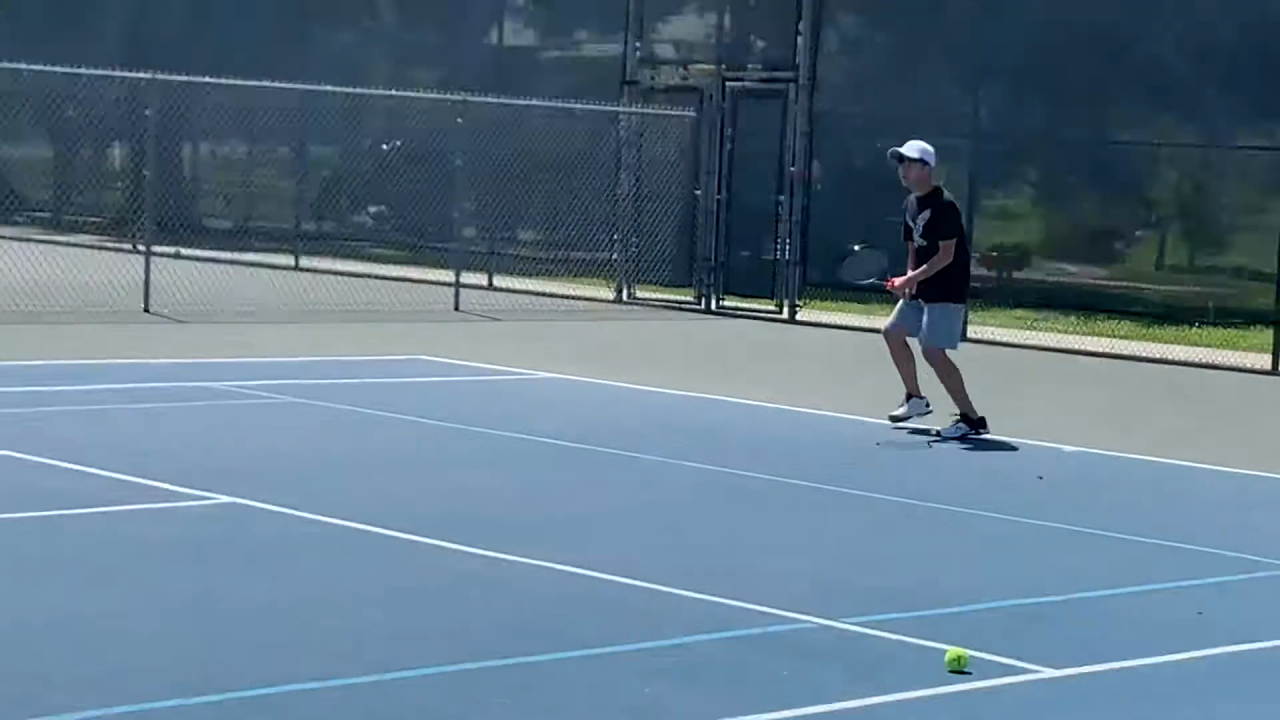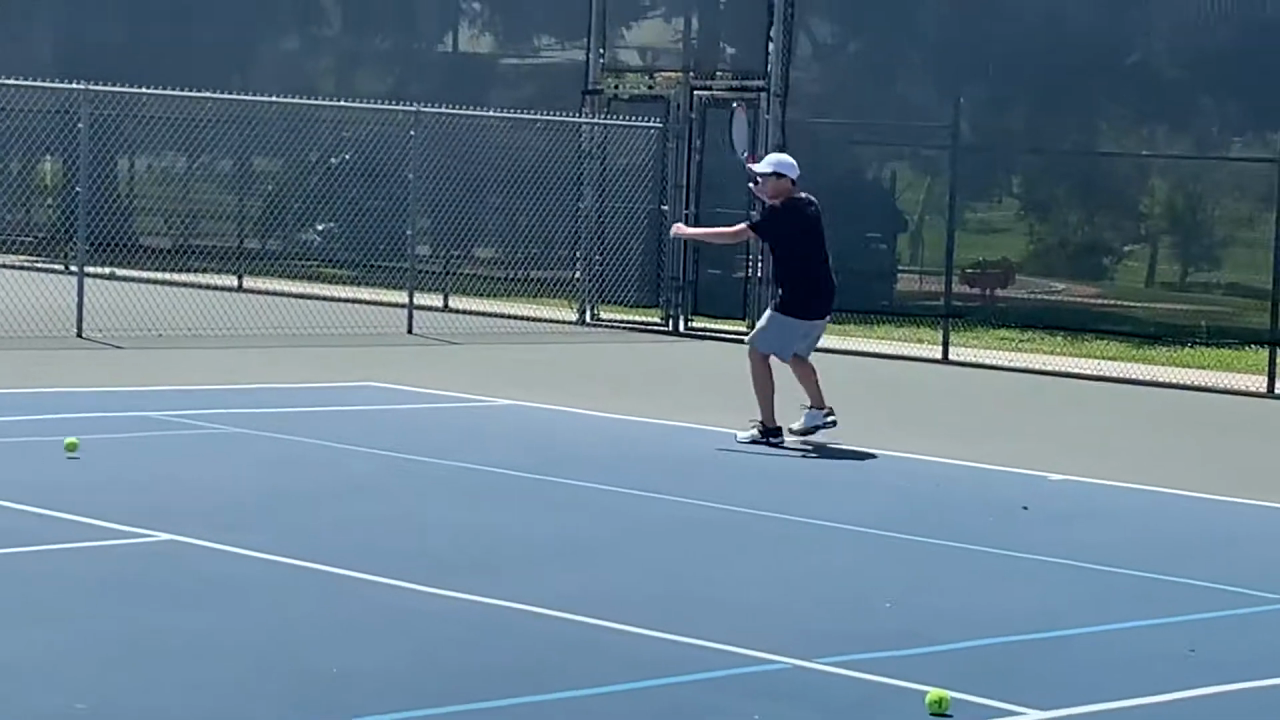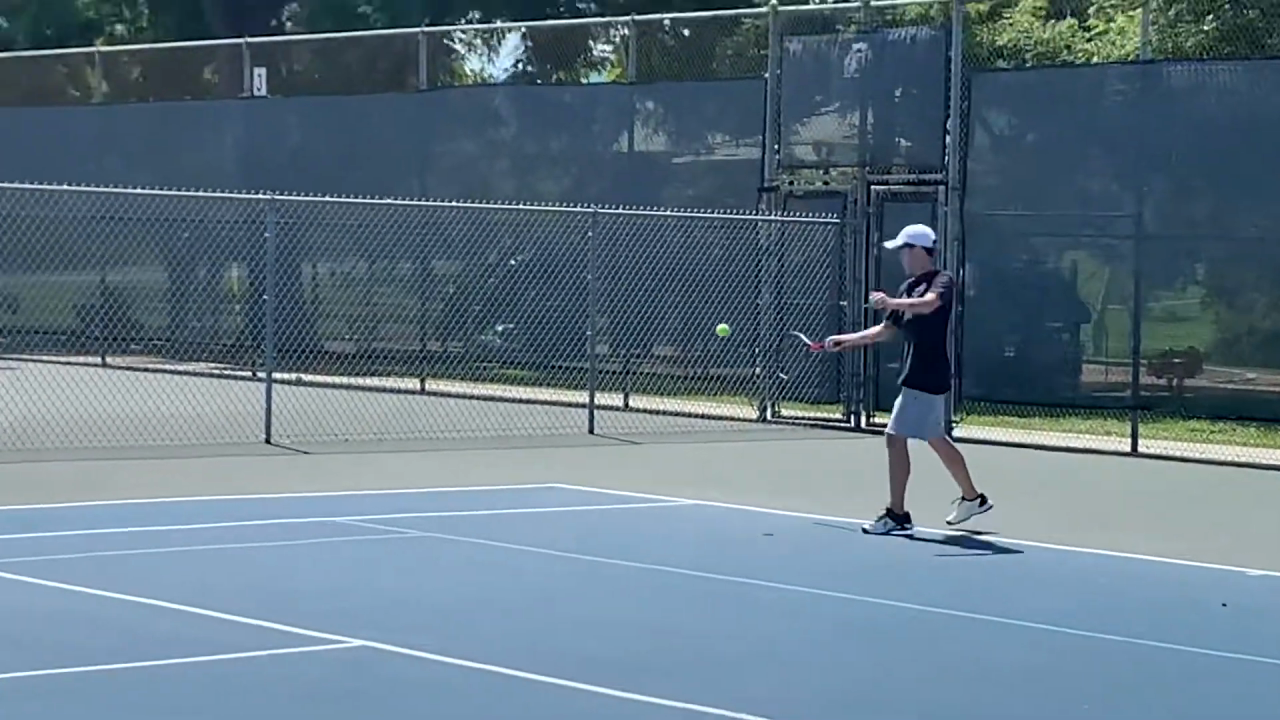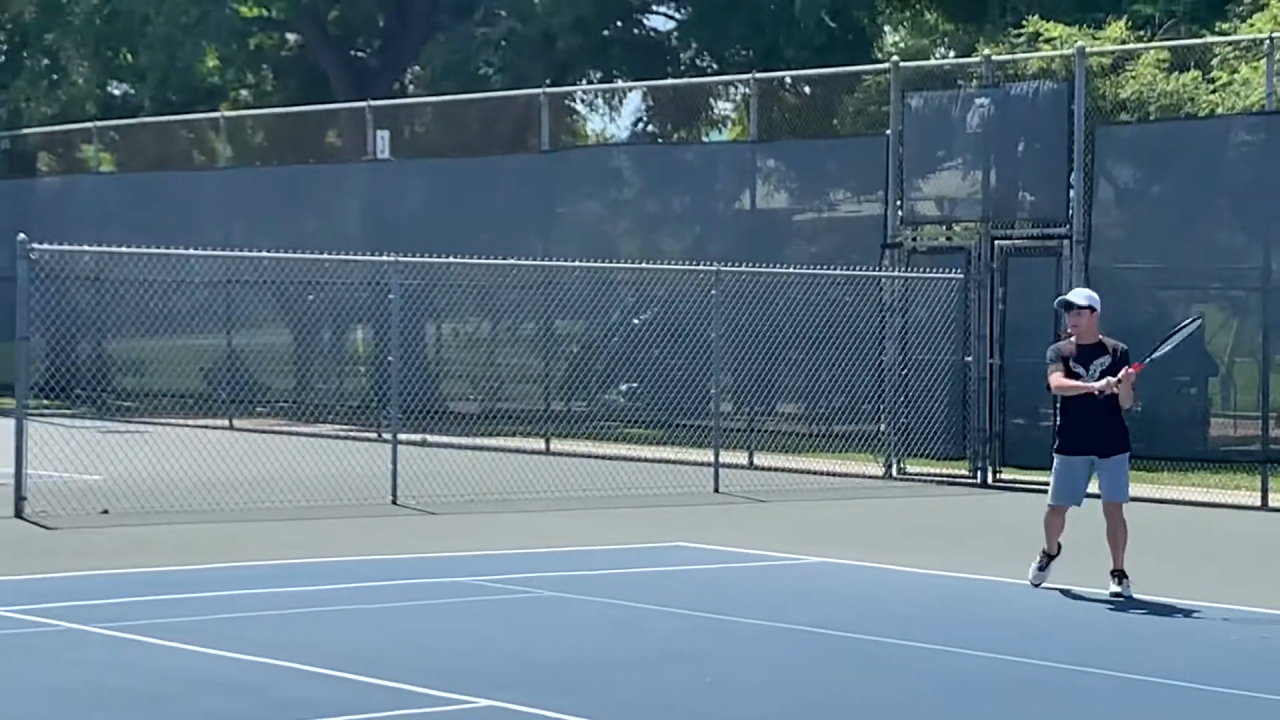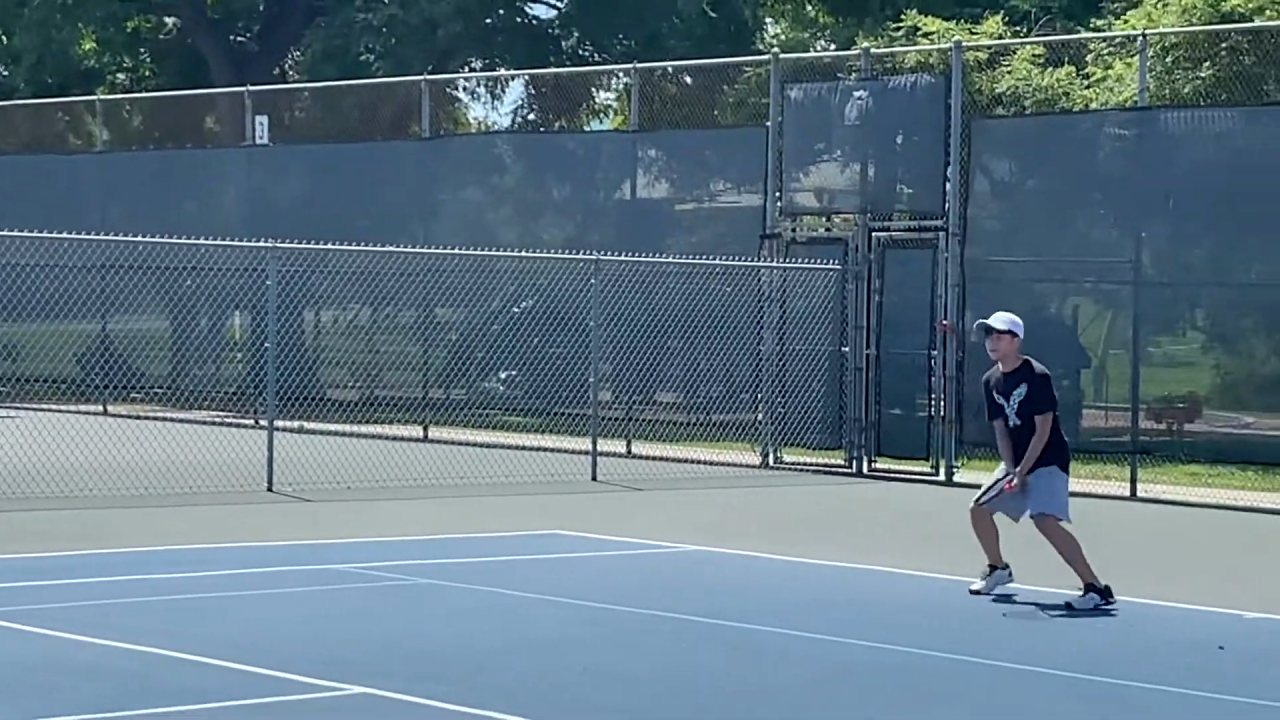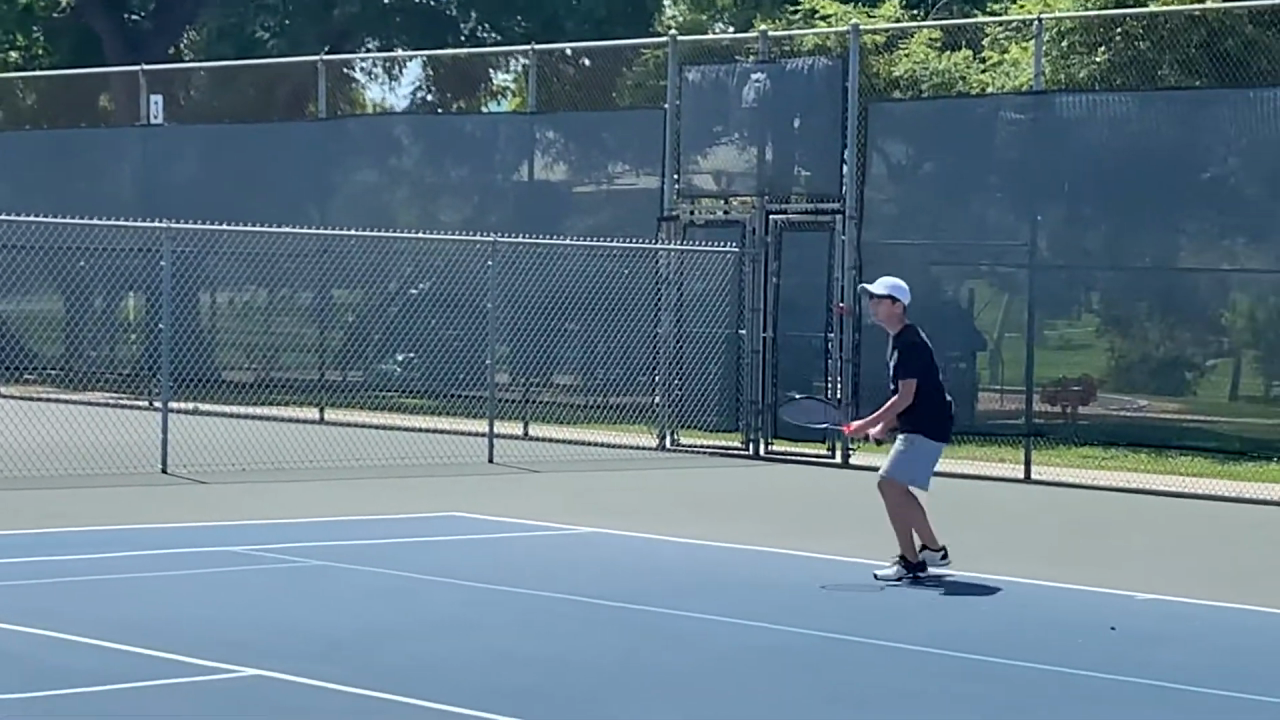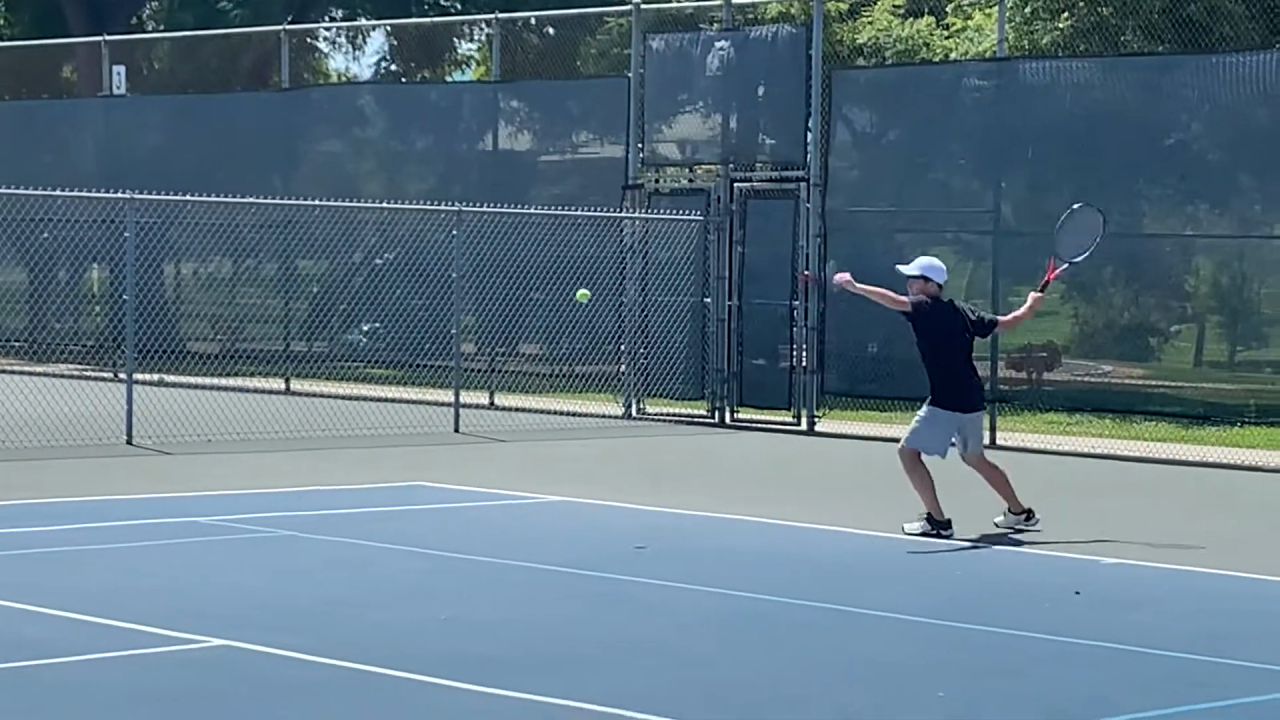
dt=0.7s
person 1, frame 1
left shoulder: (944, 206)
right shoulder: (911, 203)
left elbow: (946, 256)
left wrist: (910, 279)
right wrist: (910, 281)
left hip: (947, 290)
right hip: (923, 287)
left knee: (932, 351)
right knee: (892, 332)
left ankle: (972, 419)
right ankle: (915, 398)
person 1, frame 2
left shoulder: (777, 211)
right shoulder: (809, 204)
left elbow: (734, 234)
left wrist: (687, 232)
right wrist: (767, 198)
left hip: (795, 302)
right hip: (822, 302)
left knee: (758, 352)
right knee: (794, 353)
left ankle: (769, 428)
right ankle: (819, 410)
person 1, frame 3
left shoulder: (942, 280)
right shoulder: (909, 287)
left elbow: (927, 305)
right elbow: (886, 330)
left wrist: (893, 302)
right wrist: (849, 339)
left hip: (925, 377)
right hip: (926, 376)
left knee: (895, 438)
right knee: (936, 439)
left ankle: (897, 514)
right ankle: (972, 498)
person 1, frame 4
left shoulder: (1117, 352)
right shoulder: (1058, 352)
left elbow: (1126, 402)
right elbow: (1057, 384)
left wrist: (1124, 386)
right wrist: (1096, 385)
left hip: (1112, 443)
right hip: (1071, 444)
left knee: (1113, 508)
right knee: (1056, 508)
left ankle: (1118, 573)
right ankle: (1050, 552)
person 1, frame 5
left shoulder: (1038, 376)
right shoulder: (990, 380)
left elbow: (1043, 432)
right elbow: (1001, 431)
left wrist: (1022, 472)
right wrist: (1011, 472)
left hip: (1047, 461)
right hip: (1016, 461)
left knee: (1046, 522)
right knee: (979, 510)
left ankle: (1094, 587)
right ankle: (998, 569)
person 1, frame 6
left shoulder: (910, 342)
right shoulder: (899, 341)
left elbow: (905, 397)
left wrist: (869, 422)
right wrist: (883, 427)
left hip: (928, 427)
right hip: (920, 426)
left knee: (890, 484)
right knee: (899, 488)
left ankle: (911, 562)
right ankle: (932, 548)
person 1, frame 7
left shoulder: (925, 308)
right shoulder: (962, 311)
left elbow: (895, 301)
right elbow: (1008, 323)
left wrist: (855, 286)
right wrist: (1033, 303)
left hip: (945, 401)
right hip: (973, 400)
left knee: (908, 452)
right knee: (974, 458)
left ankle: (937, 521)
right ankle: (1019, 512)
